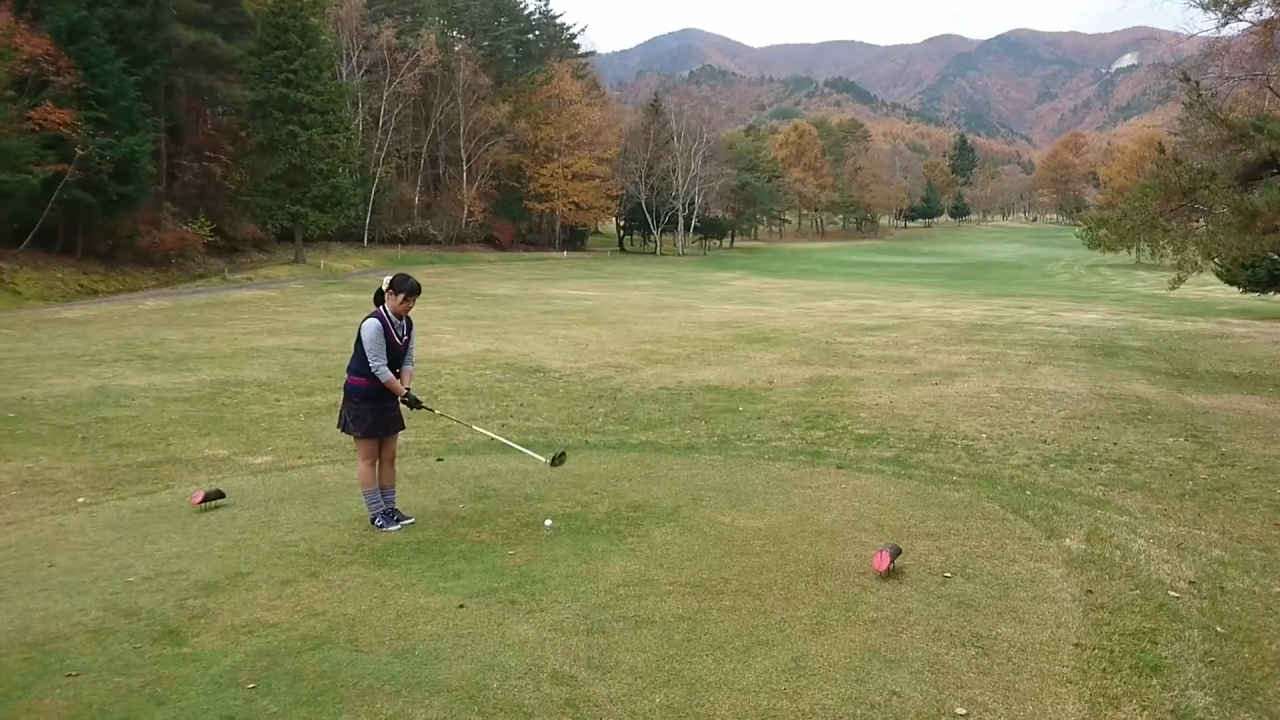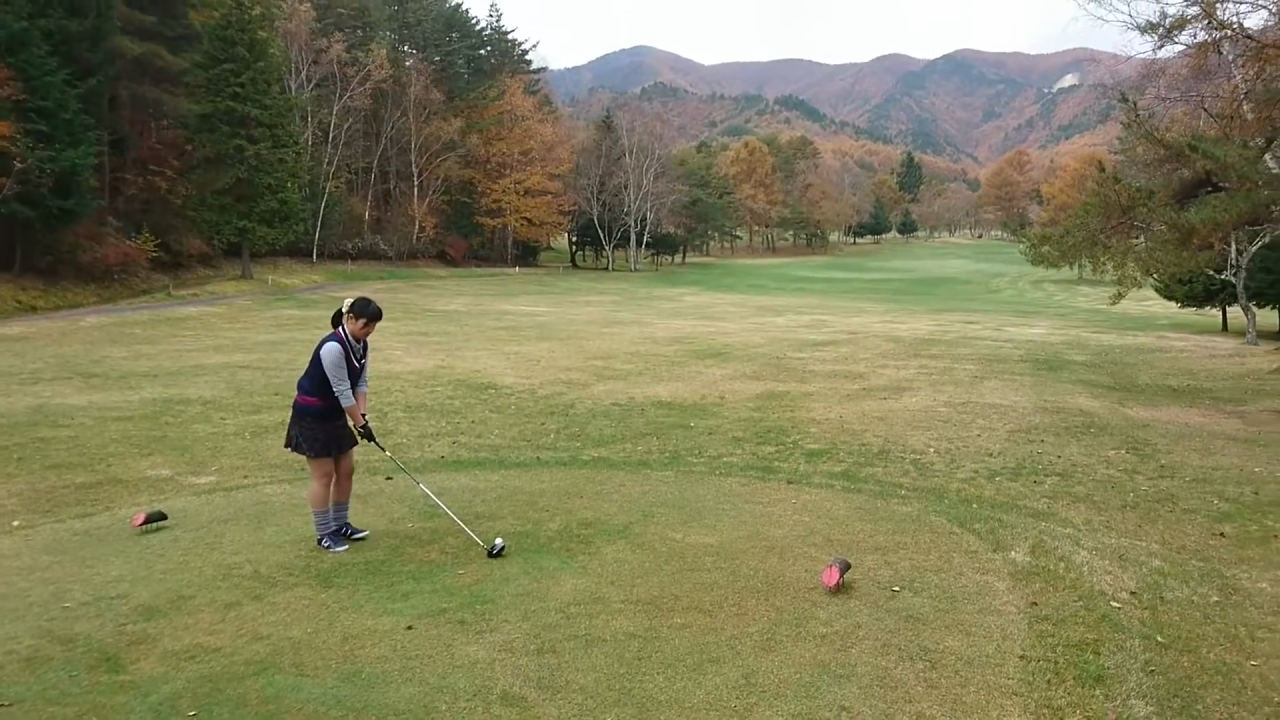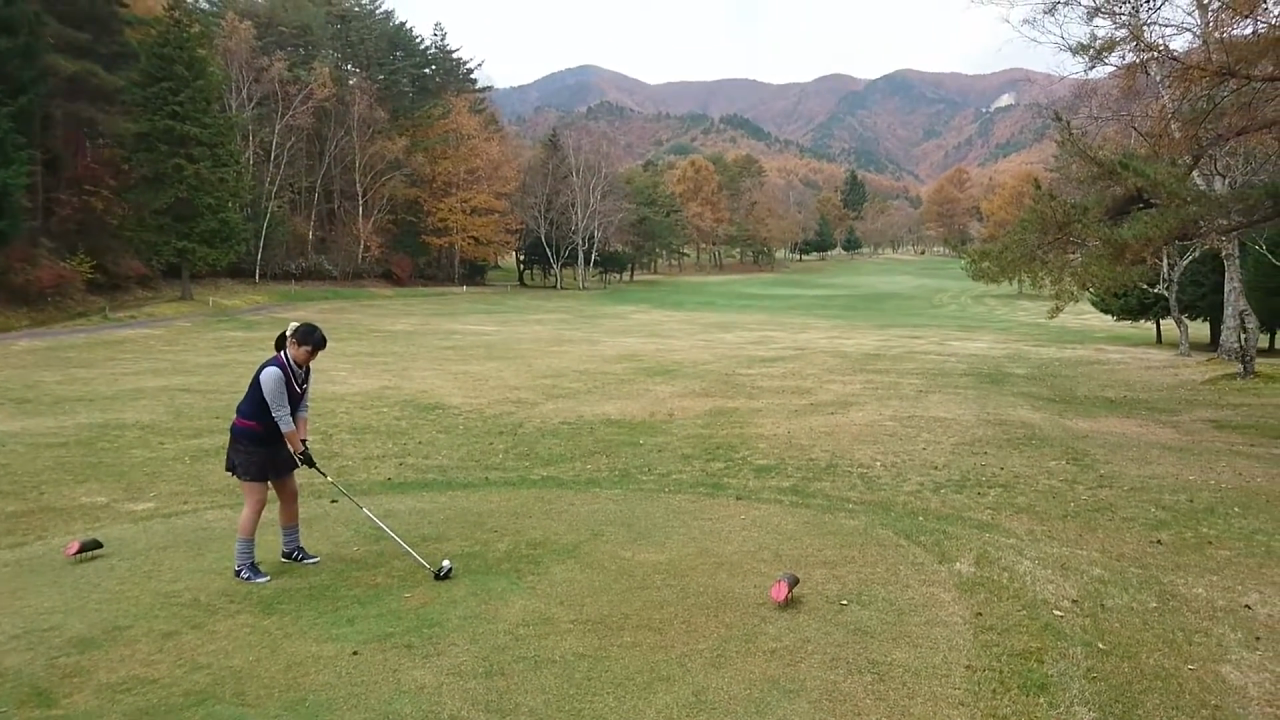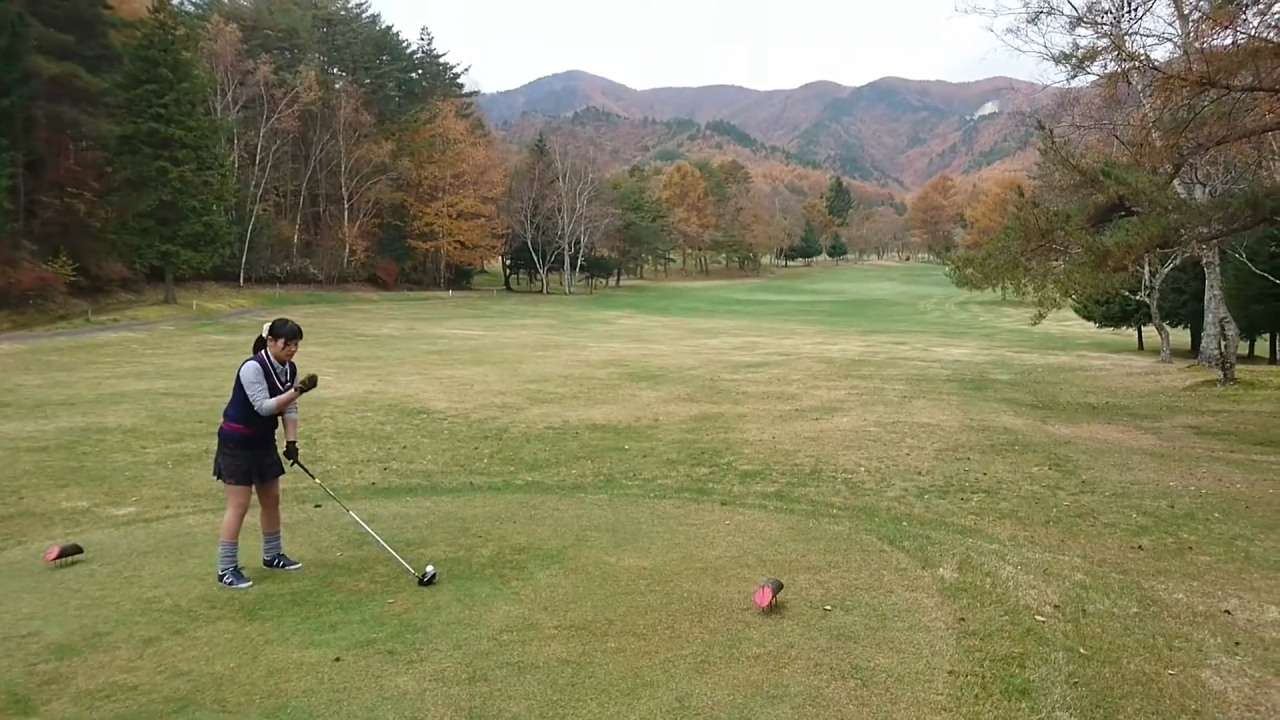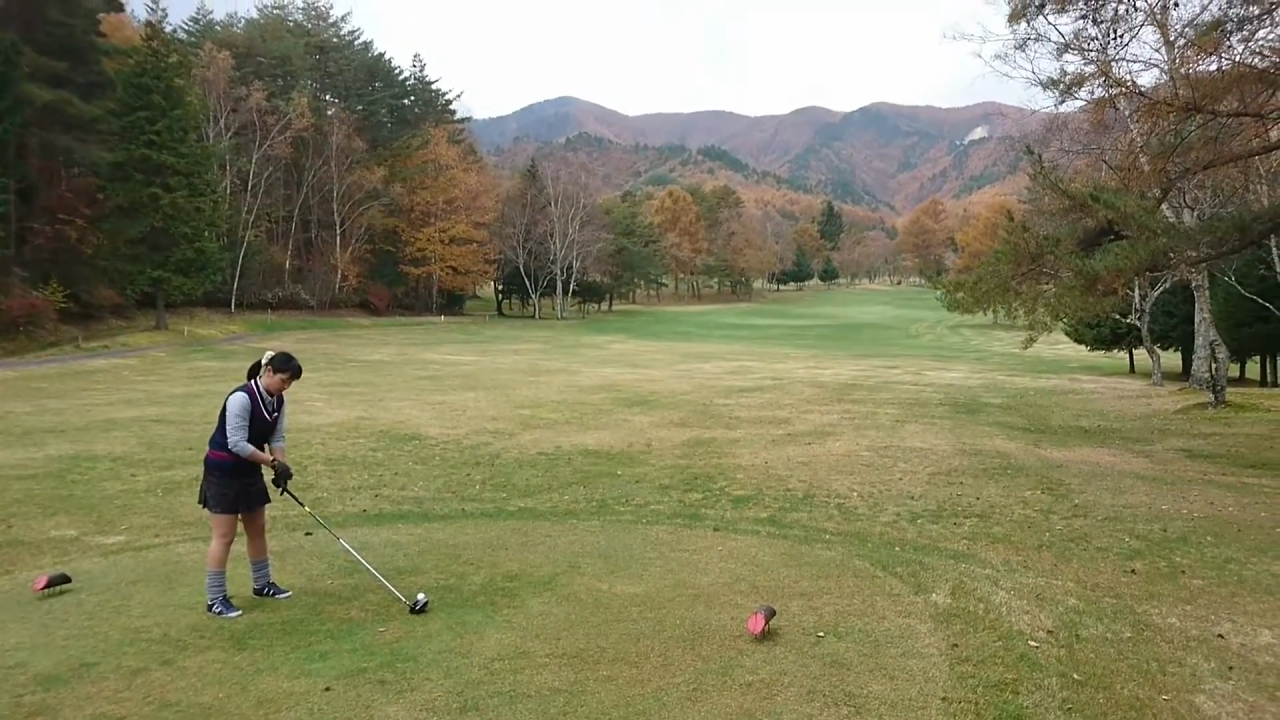
dt=1s
person 1, frame 1
left shoulder: (407, 325)
right shoulder: (373, 324)
left elbow: (407, 361)
right elbow: (379, 368)
left wrist: (406, 389)
right wrist: (404, 394)
left hip: (386, 396)
right hip: (362, 397)
left knee: (388, 456)
right knee: (368, 458)
left ankle: (389, 508)
right ankle: (376, 513)
person 1, frame 2
left shoulder: (361, 345)
right shoulder: (333, 347)
left elbow: (360, 383)
right elbow: (342, 390)
left wrist: (362, 416)
right wrist: (360, 424)
left hip: (334, 414)
right hip: (311, 415)
left knee: (346, 470)
right knee: (324, 475)
left ankle: (340, 524)
right ankle: (324, 534)
person 1, frame 3
left shoulder: (303, 370)
right shoulder: (273, 372)
left elbow: (300, 408)
right elbow: (282, 416)
left wrist: (303, 441)
right wrist: (299, 450)
left hip: (274, 438)
right hip: (249, 439)
left knee: (289, 493)
right knee: (256, 502)
left ankle: (291, 548)
right ankle: (243, 564)
person 1, frame 4
left shoulder: (290, 370)
right shoulder: (252, 367)
left elbow: (289, 409)
right elbow: (264, 407)
left wrist: (291, 441)
right wrist: (297, 390)
left hip: (264, 441)
right hip: (237, 443)
left knee: (271, 499)
right knee: (238, 506)
left ankle: (273, 555)
right ankle: (226, 569)
person 1, frame 5
left shoulder: (277, 400)
right shoulder: (241, 398)
left elbow: (276, 437)
right elbow: (236, 443)
left wrist: (279, 467)
right wrist: (273, 463)
left hip: (250, 470)
right hip: (223, 471)
left knee: (257, 529)
right knee: (224, 535)
left ankle: (262, 584)
right ankle: (215, 599)
